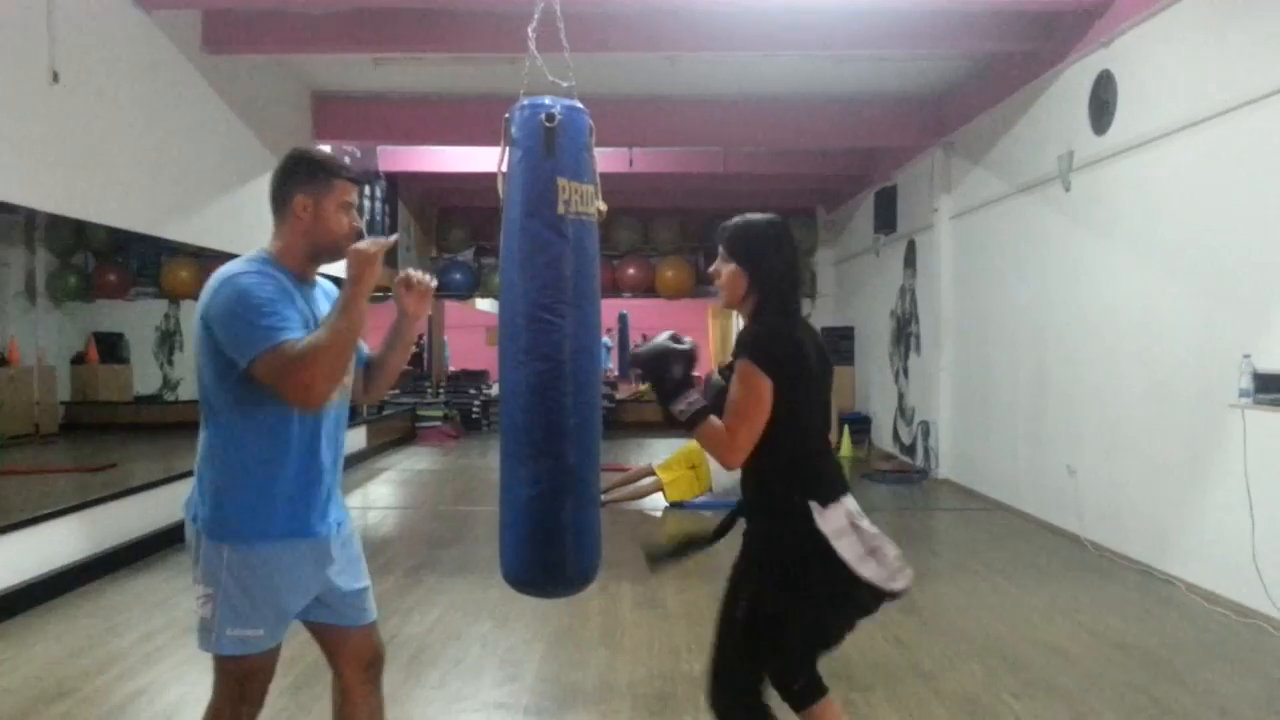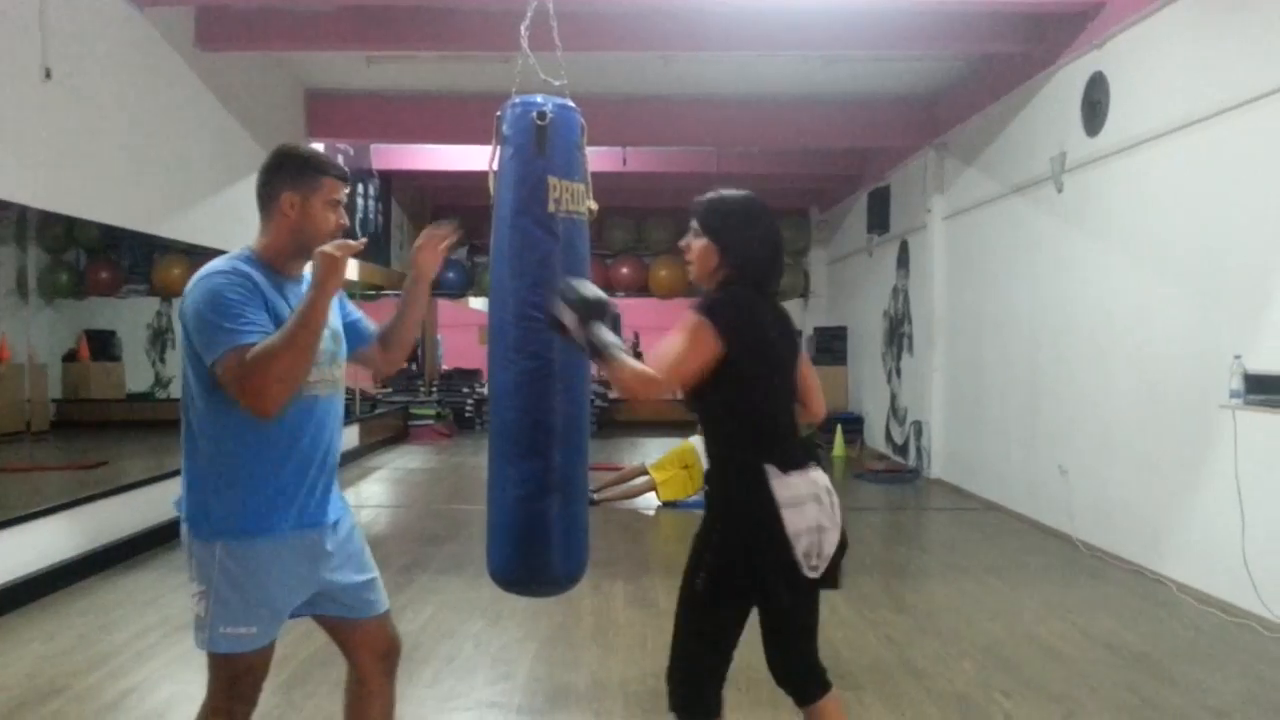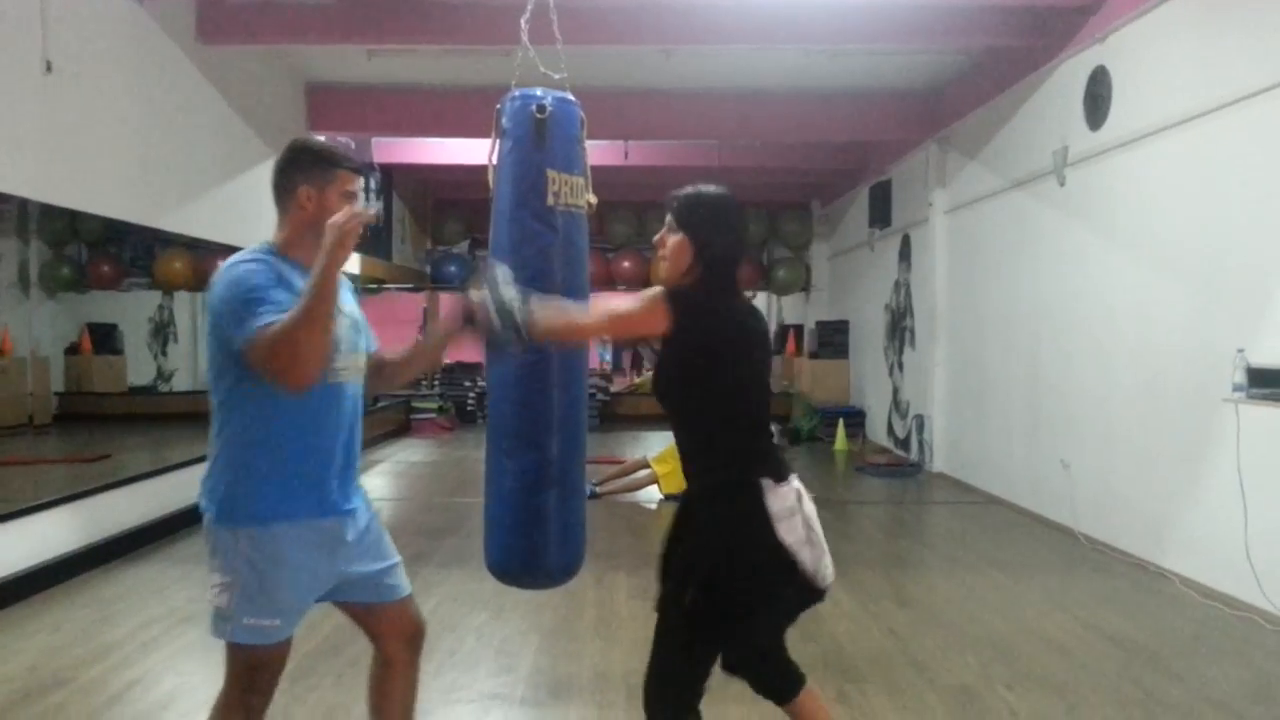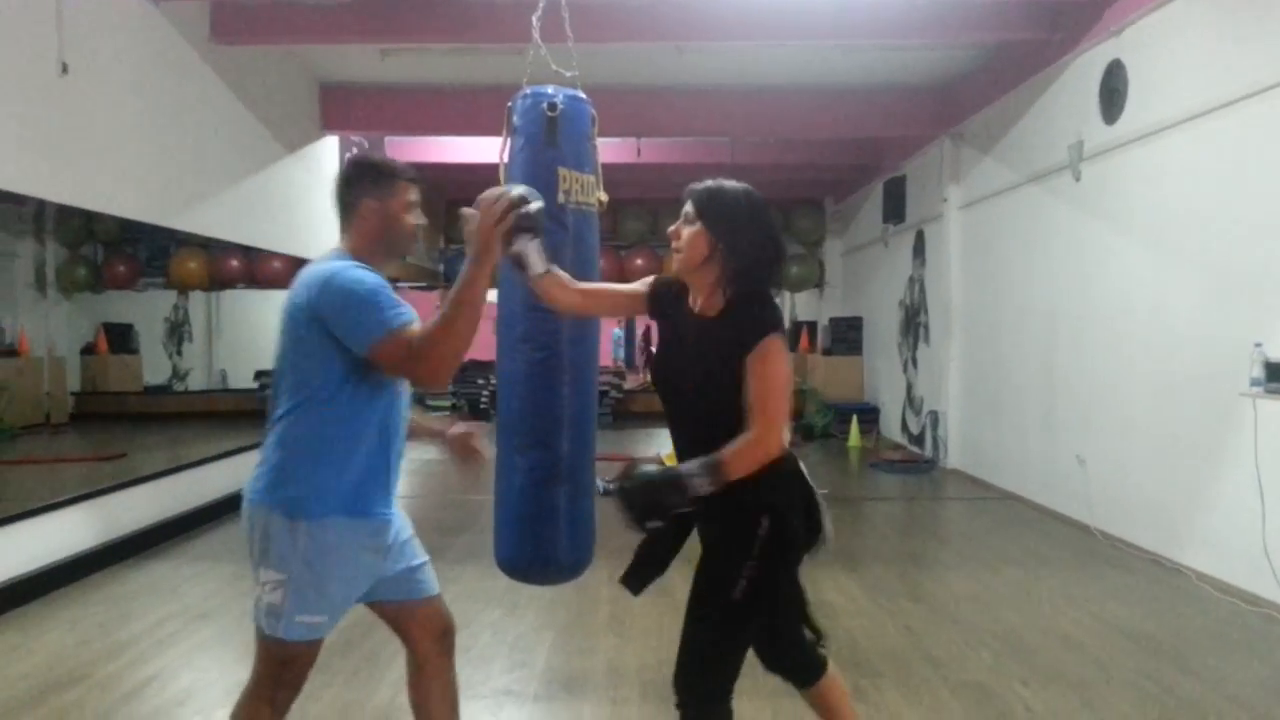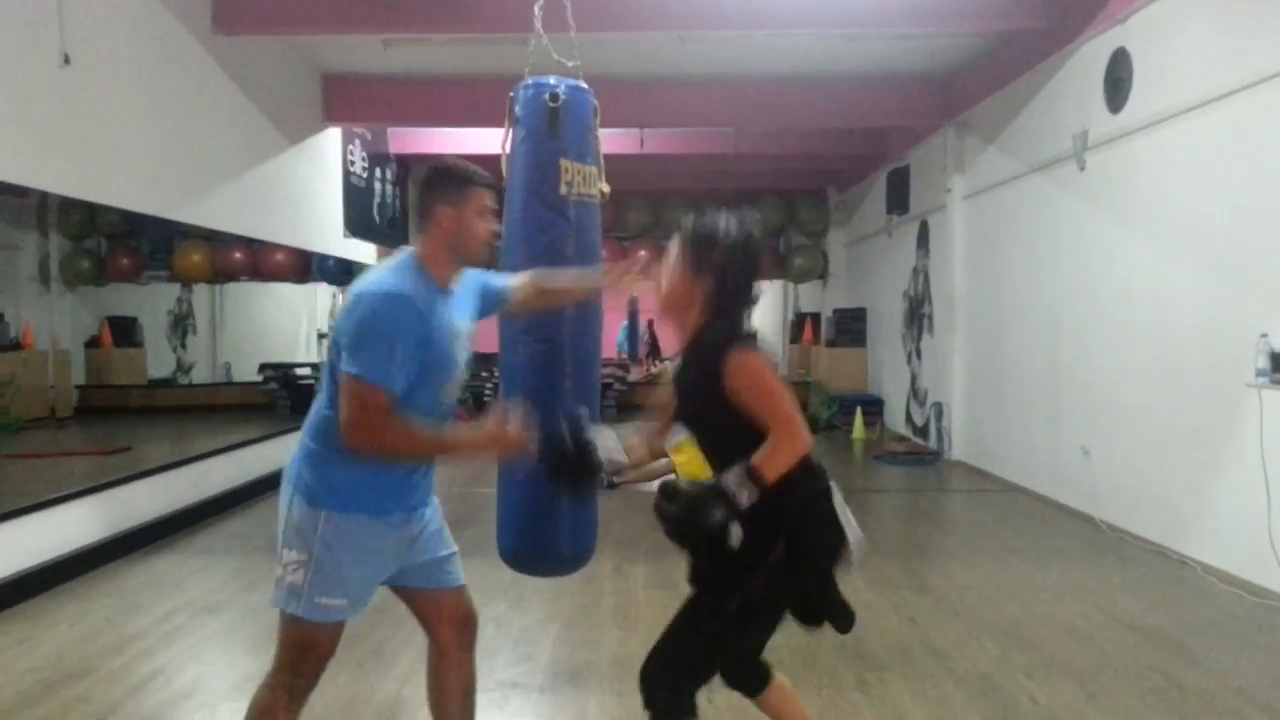
dt=0.2s
person 1, frame 1
left shoulder: (323, 293)
right shoulder: (242, 287)
left elbow: (368, 387)
right elbow: (308, 386)
left wrist: (411, 317)
right wrist: (358, 289)
left hip: (324, 525)
right hip: (247, 534)
left knee: (362, 663)
person 1, frame 2
left shoulder: (316, 285)
right shoulder: (223, 286)
left elbow: (384, 359)
right elbow: (263, 393)
left wrist: (420, 280)
right wrist: (322, 293)
left hip: (325, 520)
right hip: (242, 532)
left knee: (379, 652)
person 1, frame 3
left shoulder: (335, 283)
right shoulder: (247, 277)
left elbow: (378, 375)
right elbow: (293, 371)
left wrist: (446, 333)
right wrist: (331, 264)
left hip: (345, 510)
right hip: (264, 521)
left knee: (402, 635)
person 1, frame 4
left shoulder: (364, 286)
right shoulder: (339, 283)
right elbow: (431, 366)
left wrist: (439, 432)
right wrist: (483, 254)
left hip: (373, 512)
right hip: (309, 515)
left knee: (434, 635)
person 1, frame 5
left shoulder: (462, 285)
right shoulder: (389, 300)
left elbow: (533, 288)
right elbow: (361, 429)
left wrist: (620, 276)
right wrist: (470, 441)
left hip: (408, 503)
right hip: (339, 507)
left knee: (455, 626)
right knee: (299, 669)
person 2, frame 1
left shoulder: (760, 342)
right shoulder: (799, 335)
left elbow: (732, 451)
left wrist: (677, 392)
left hip: (787, 528)
right hip: (815, 519)
right knee: (791, 671)
person 2, frame 2
left shoulder: (721, 310)
right shoulder: (771, 316)
left elbow: (648, 385)
right elbow: (811, 409)
left wrist: (588, 326)
left hip: (746, 502)
right hip: (788, 503)
right knee: (796, 662)
person 2, frame 3
left shoulder: (690, 308)
right shoulder: (735, 315)
left elbow: (580, 326)
left wrist: (507, 310)
left hip: (733, 511)
right hip: (760, 508)
right knee: (764, 662)
person 2, frame 4
left shoulder: (757, 321)
right shoulder: (670, 300)
left elbow: (766, 438)
right elbow: (575, 300)
left wrist: (683, 482)
right wrist: (524, 248)
left hip: (752, 511)
right hip: (713, 504)
left knee: (700, 675)
right knee: (786, 648)
person 2, frame 5
left shoulder: (727, 350)
right shoulder: (699, 346)
left elbow: (793, 438)
right elbow: (661, 435)
left wrist: (721, 496)
left hip: (784, 528)
right hip: (760, 523)
left knee: (666, 678)
right knee: (736, 661)
